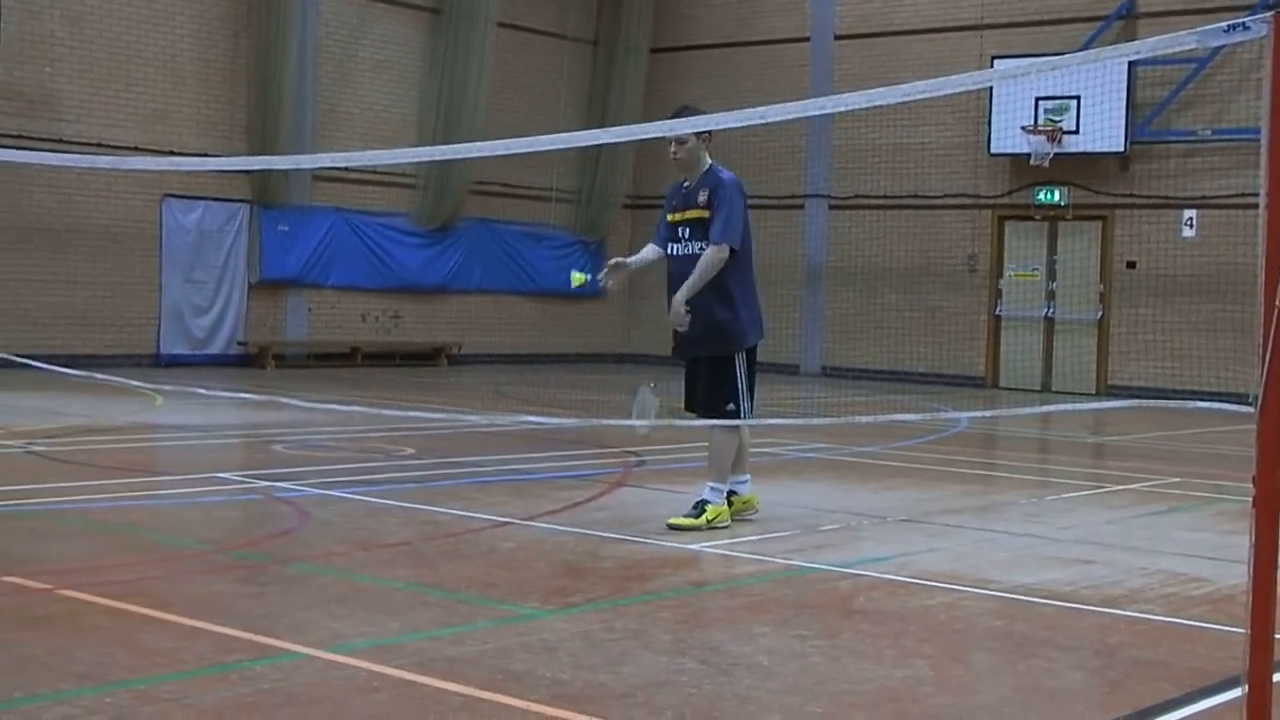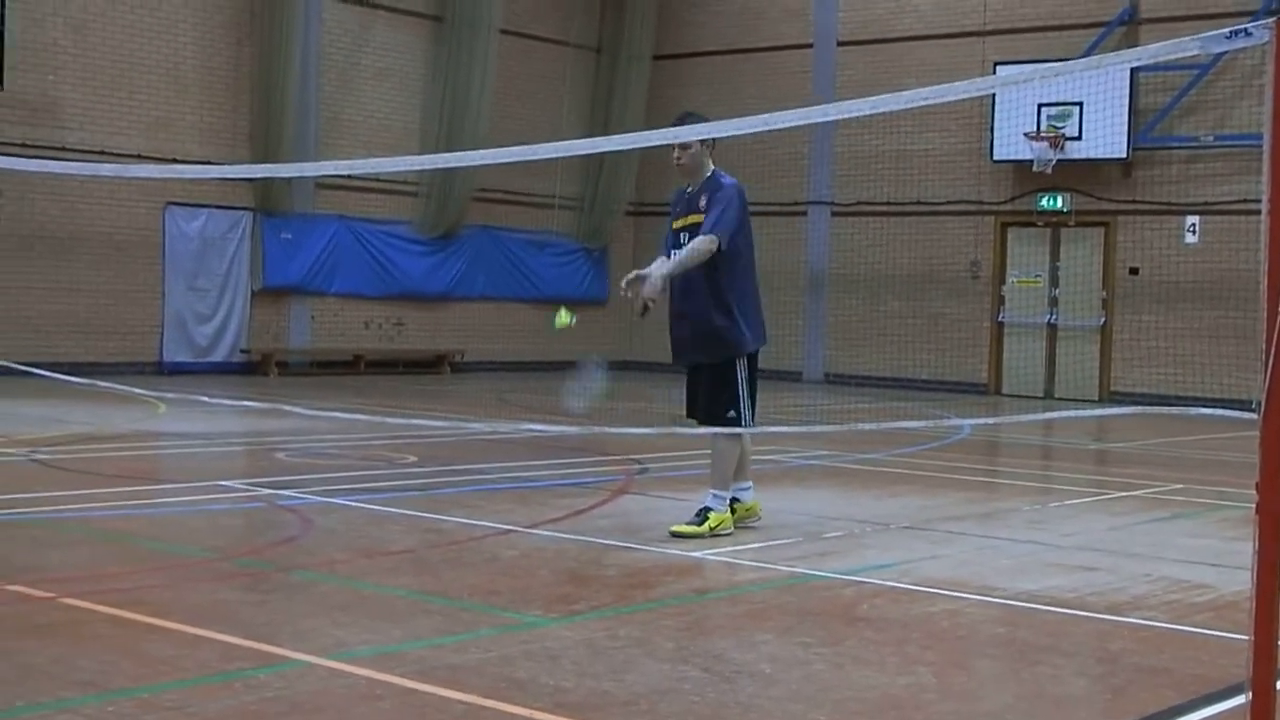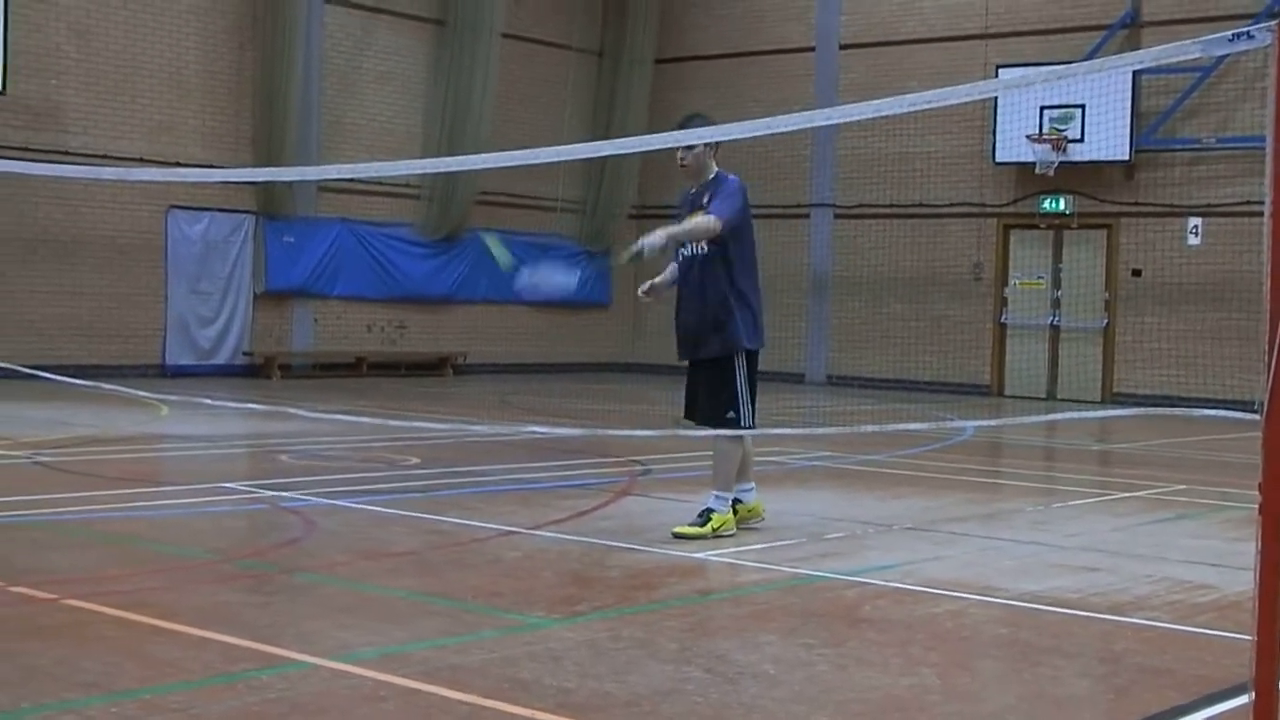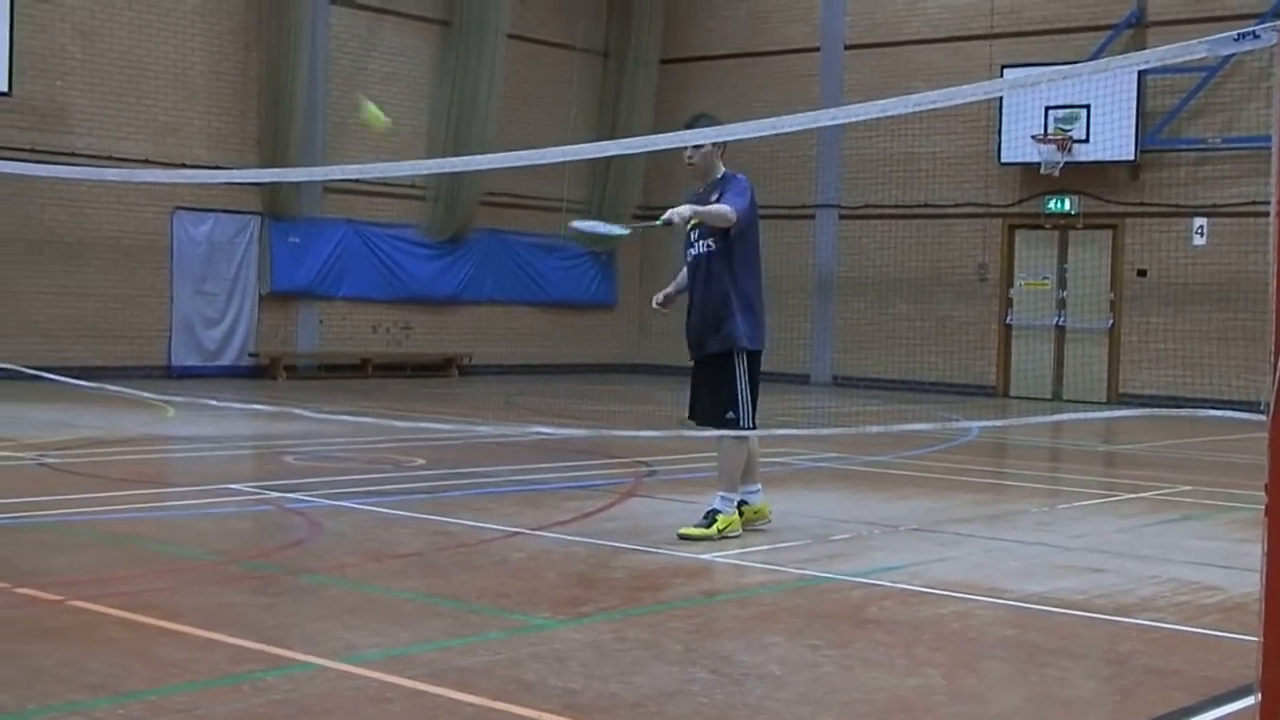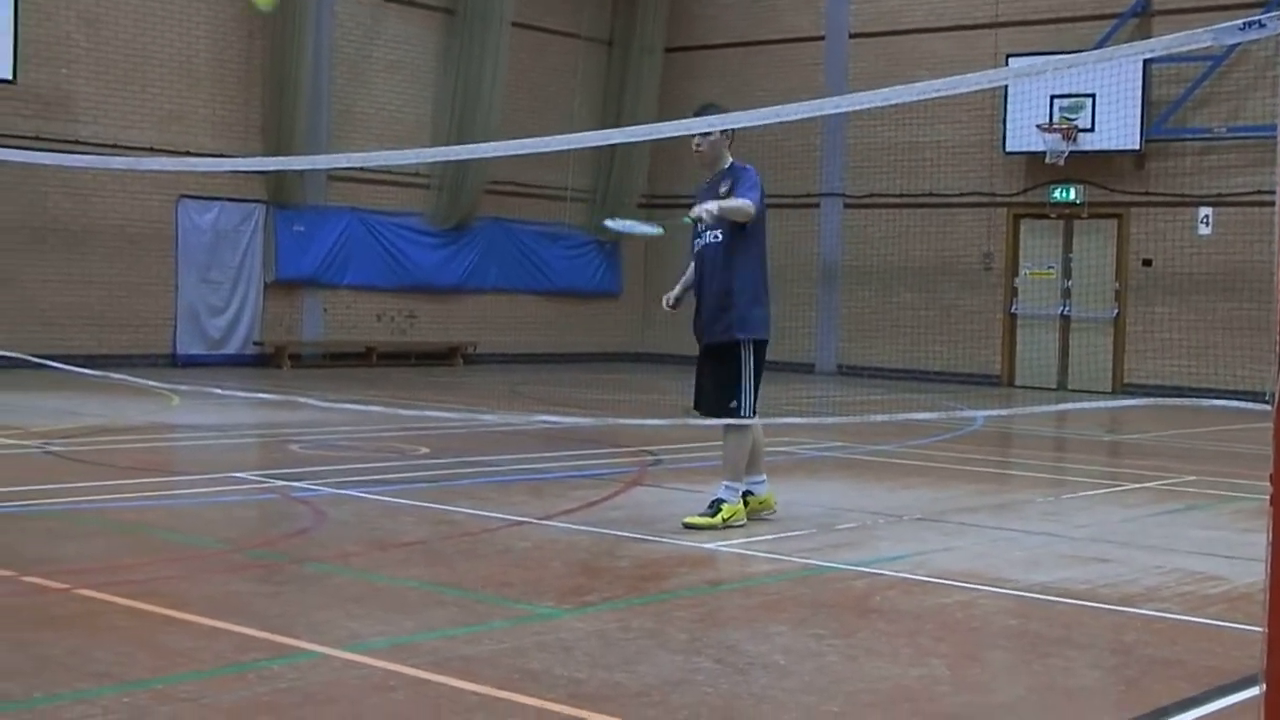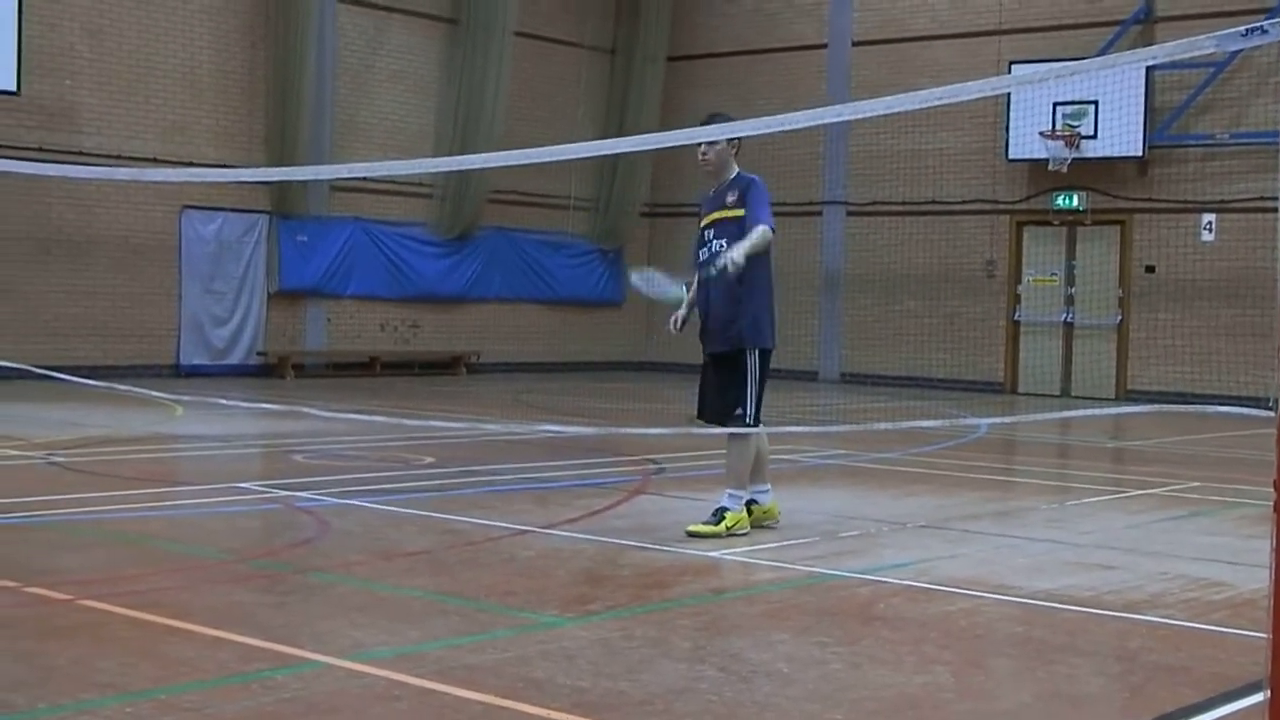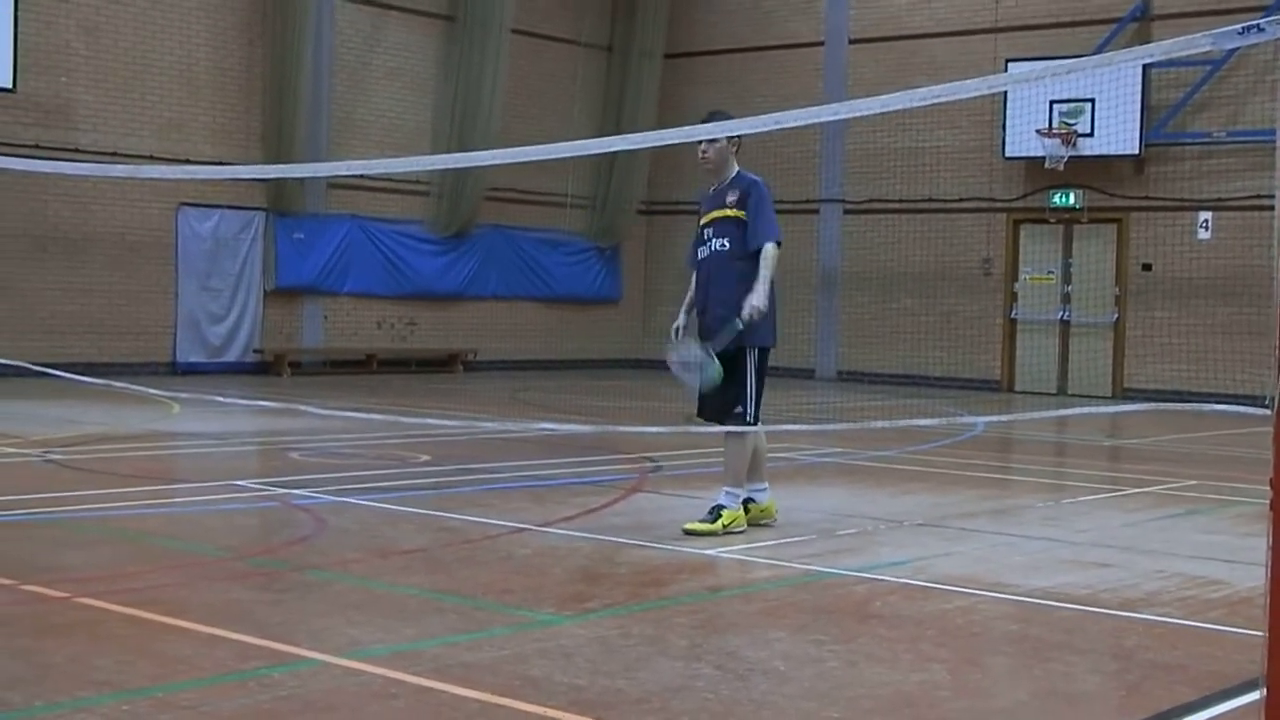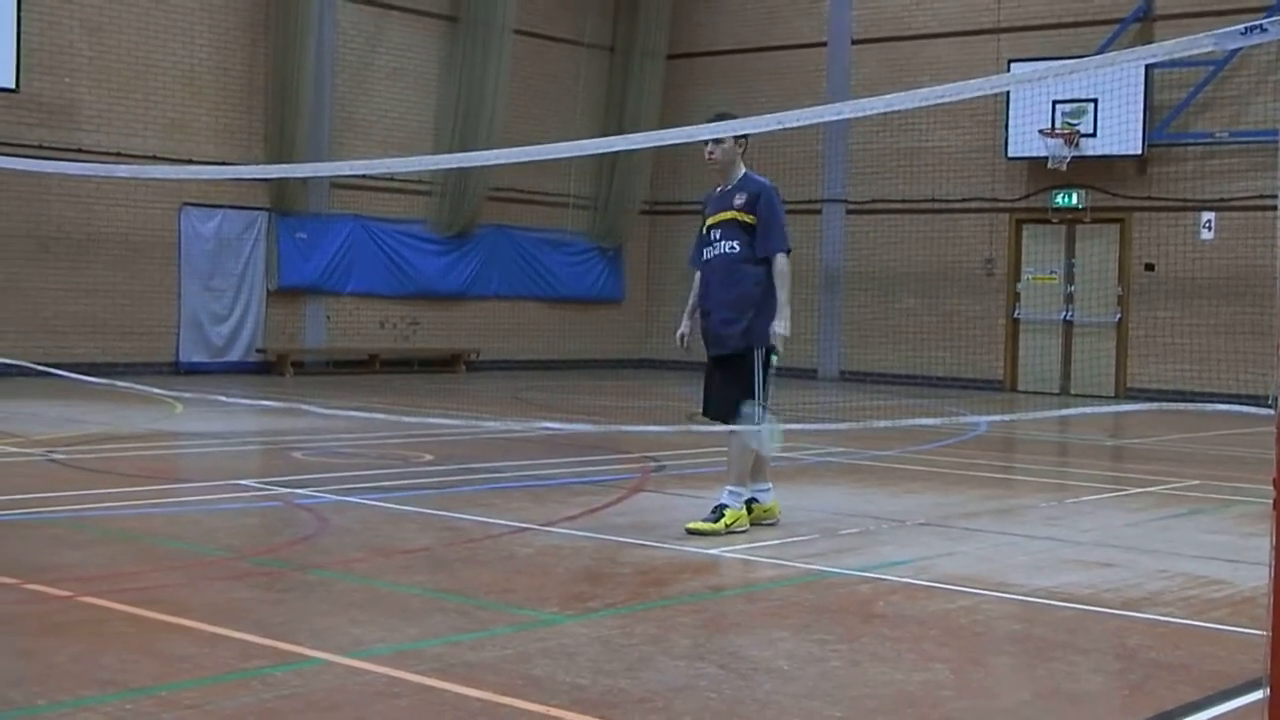
dt=0.1s
person 1, frame 1
left shoulder: (725, 185)
right shoulder: (675, 193)
left elbow: (720, 248)
right elbow: (662, 245)
left wrist: (683, 295)
right wrist: (629, 262)
left hip: (729, 321)
right hip: (696, 324)
left knee: (725, 409)
right knee: (722, 410)
left ankle: (714, 501)
right ankle: (740, 491)
person 1, frame 2
left shoulder: (726, 190)
right shoulder: (681, 199)
left elbow: (709, 242)
right elbow: (673, 254)
left wrist: (664, 275)
right wrist: (648, 273)
left hip: (730, 327)
right hip: (698, 330)
left knee: (727, 417)
right knee: (723, 417)
left ankle: (718, 508)
right ankle: (743, 499)
person 1, frame 3
left shoulder: (729, 187)
right shoulder: (687, 201)
left elbow: (711, 224)
left wrist: (664, 234)
right wrist: (659, 281)
left hip: (730, 325)
right hip: (700, 328)
left knee: (728, 418)
right knee: (725, 418)
left ankle: (719, 509)
right ankle: (745, 499)
person 1, frame 4
left shoulder: (736, 187)
right shoulder: (697, 201)
left elbow: (729, 216)
left wrist: (692, 212)
right wrist: (673, 289)
left hip: (736, 325)
right hip: (709, 328)
left knee: (731, 418)
right knee: (729, 418)
left ankle: (726, 510)
right ankle: (752, 501)
person 1, frame 5
left shoulder: (743, 176)
right shoulder: (704, 191)
left elbow: (748, 208)
left wrist: (717, 207)
right wrist: (681, 289)
left hip: (740, 316)
right hip: (712, 318)
left knee: (735, 408)
right knee: (736, 409)
left ankle: (729, 500)
right ankle: (757, 492)
person 1, frame 6
left shoulder: (751, 188)
right shoulder: (709, 202)
left elbow: (764, 231)
left wrist: (743, 248)
right wrist: (686, 306)
left hip: (746, 325)
right hip: (718, 327)
left knee: (740, 416)
right knee: (739, 418)
left ankle: (733, 508)
right ankle: (762, 501)
person 1, frame 7
left shoulder: (751, 188)
right shoulder: (707, 200)
left elbow: (769, 245)
left wrist: (760, 291)
right wrist: (685, 312)
left hip: (745, 326)
right hip: (716, 326)
left knee: (737, 414)
right knee: (738, 416)
left ankle: (729, 506)
right ankle: (759, 500)
person 1, frame 8
left shoulder: (760, 192)
right shoulder: (711, 202)
left elbow: (779, 255)
left wrist: (782, 314)
right wrist: (689, 317)
left hip: (751, 327)
right hip: (720, 328)
left knee: (742, 414)
right knee: (737, 416)
left ankle: (733, 505)
right ankle: (762, 500)
